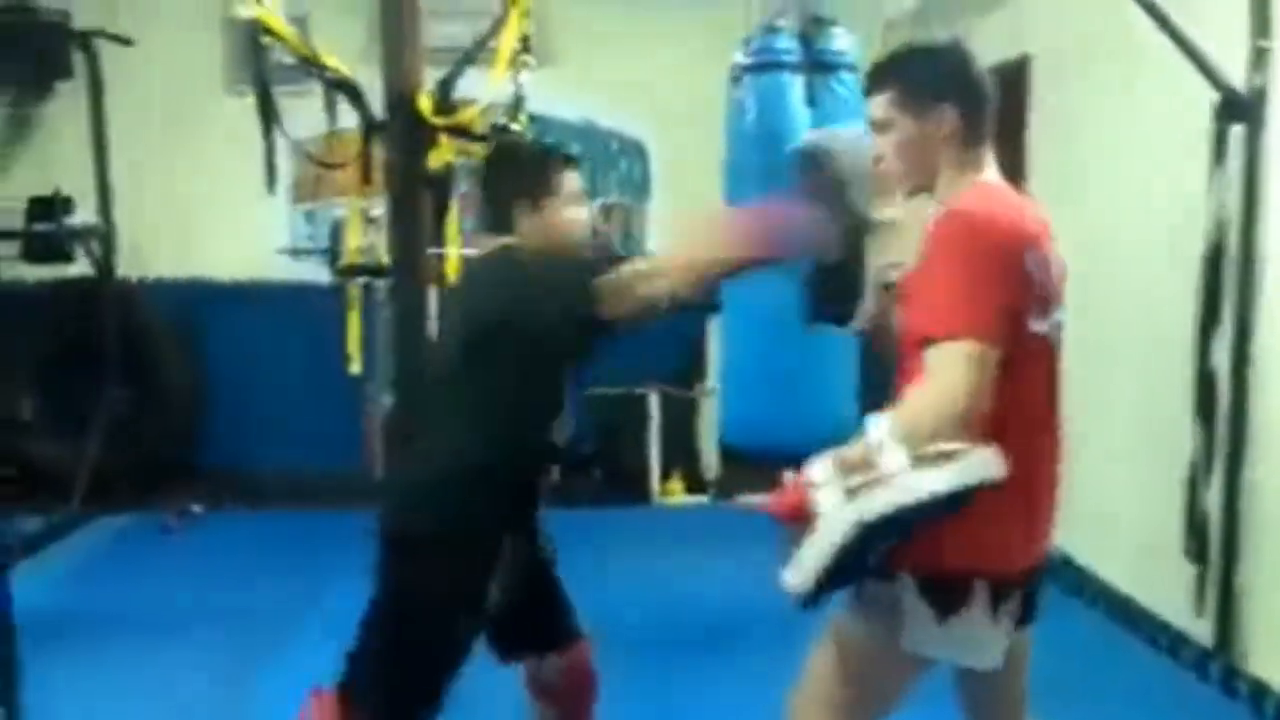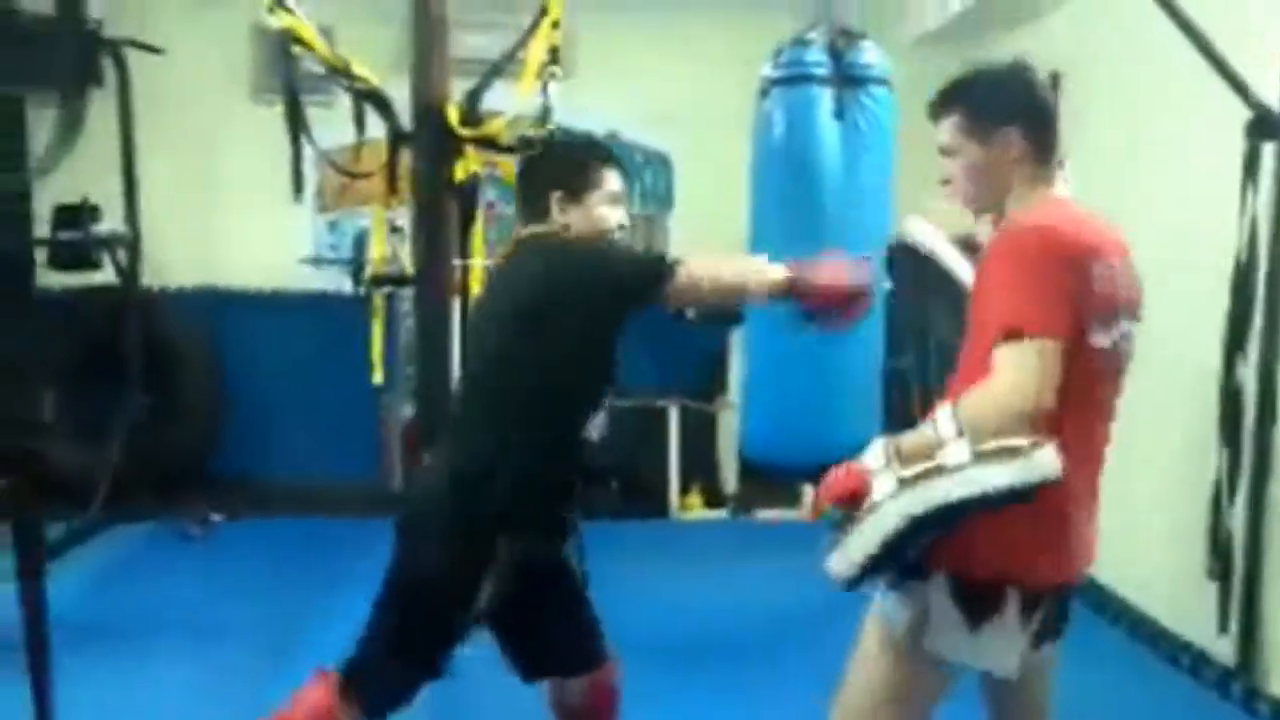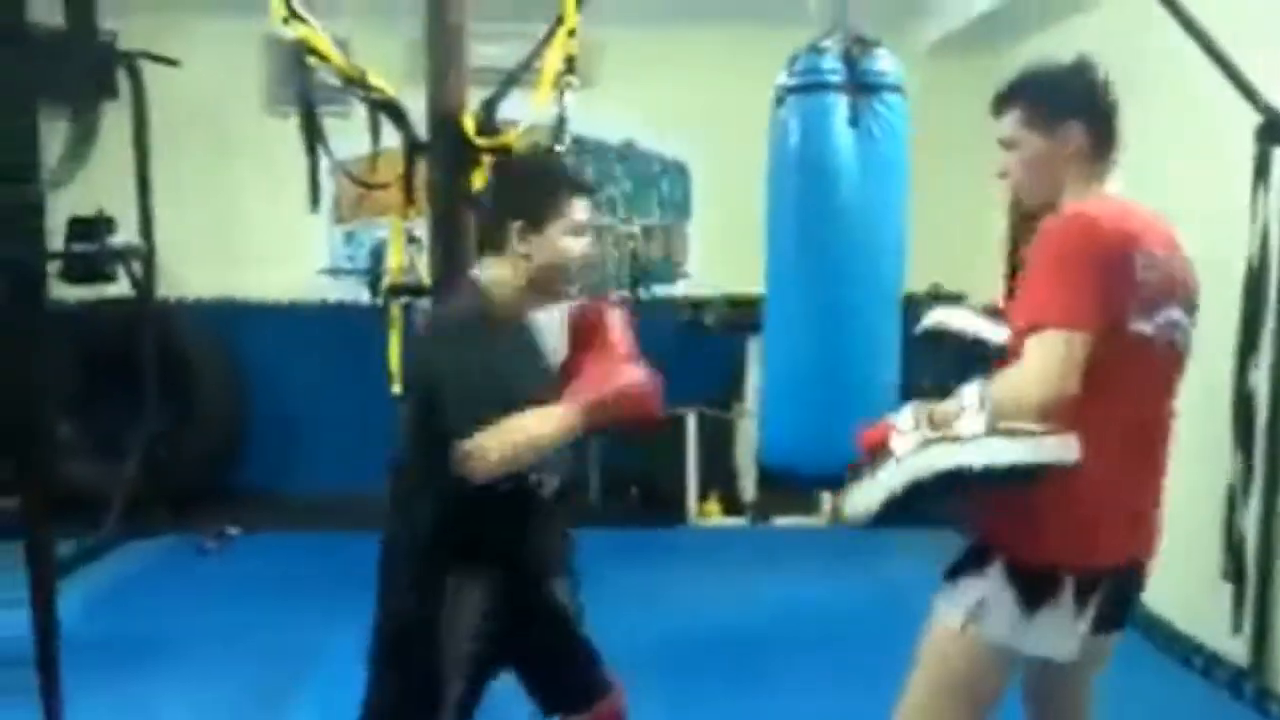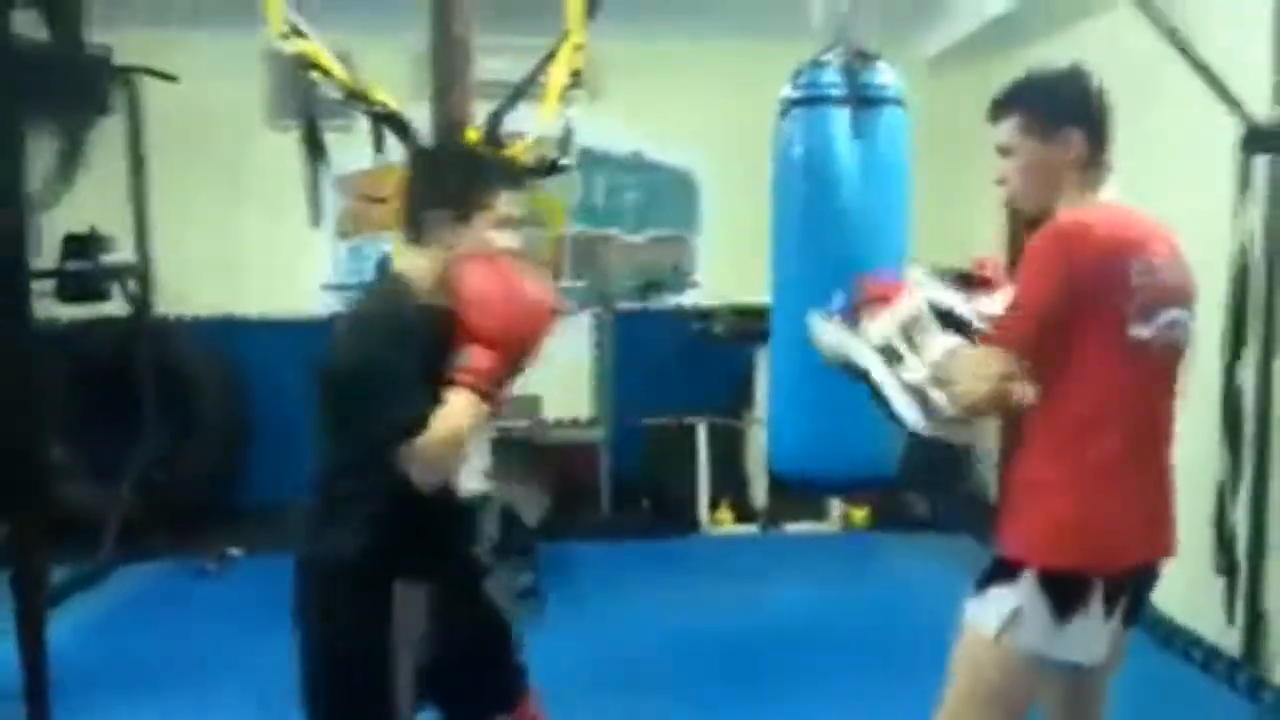
dt=0.2s
person 1, frame 1
left shoulder: (968, 229)
right shoulder: (1026, 225)
left elbow: (952, 402)
left wrist: (832, 471)
left hip: (950, 538)
right hip: (1015, 531)
person 1, frame 2
left shoulder: (1031, 242)
right shoulder: (1103, 247)
left elbow: (1021, 396)
left wrist: (891, 455)
left hip: (982, 546)
right hip: (1051, 544)
person 1, frame 3
left shoulder: (1075, 233)
right shoulder: (1164, 248)
left elbow: (1048, 384)
left wrist: (933, 419)
left hip: (1040, 536)
right hip: (1117, 536)
person 1, frame 4
left shoulder: (1069, 243)
right shoulder: (1161, 249)
left elbow: (977, 386)
left wrist: (915, 322)
left hip: (1060, 542)
right hip: (1129, 536)
person 2, frame 1
left shoulder: (518, 282)
right shoulder: (514, 285)
right elbow: (639, 284)
right wrist: (749, 239)
left hip: (500, 524)
right hip: (443, 524)
left knee: (565, 668)
person 2, frame 2
left shoulder: (538, 276)
right shoulder: (561, 269)
right elbow: (692, 280)
right wrist: (794, 279)
left hip: (518, 522)
right hip: (469, 525)
person 2, frame 3
left shoulder: (509, 322)
right shoulder: (464, 327)
right elbow: (484, 455)
left wrist: (588, 357)
right wrist: (584, 404)
left hip: (516, 563)
right hip: (444, 576)
person 2, frame 4
left shoulder: (443, 312)
right shoulder: (382, 325)
right elbow: (426, 462)
left wrist: (491, 349)
right wrist: (487, 357)
left hip: (440, 567)
right hip: (369, 584)
